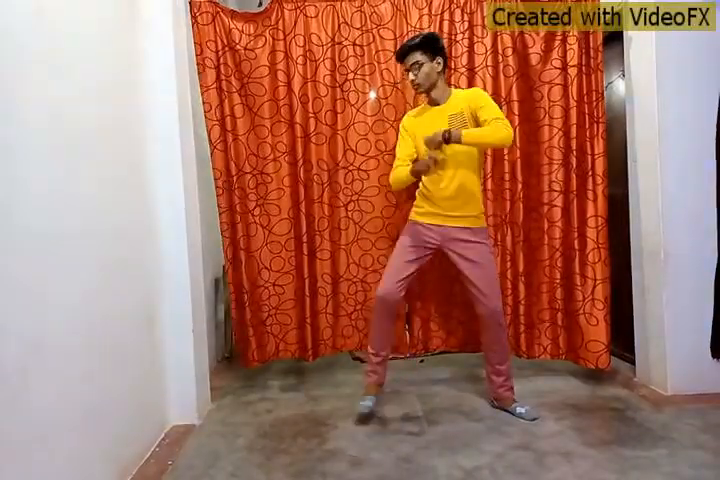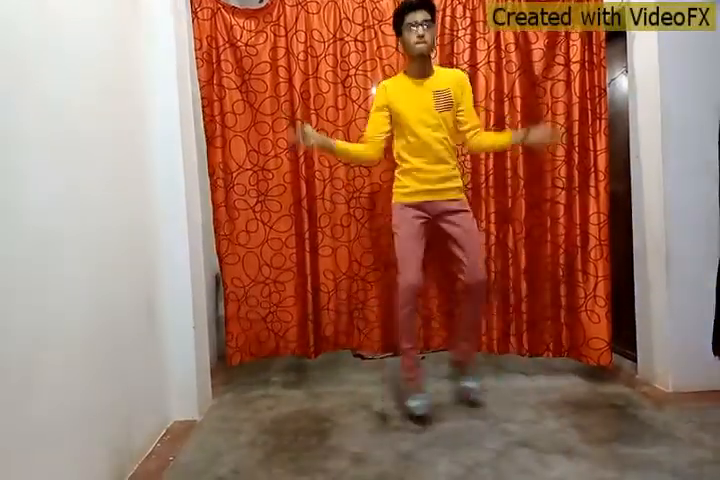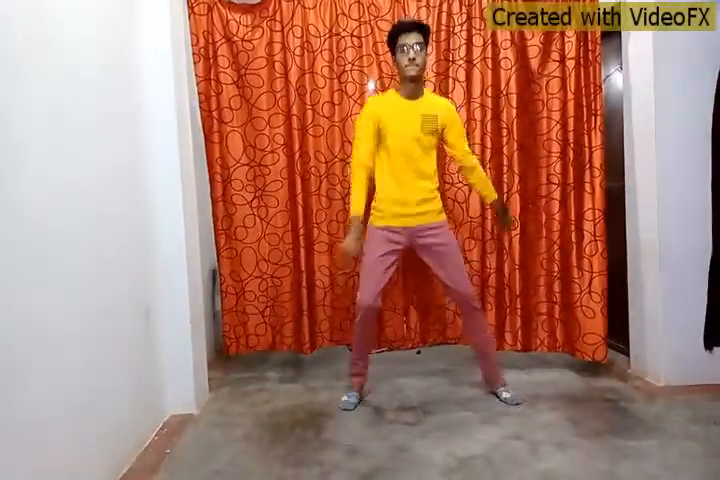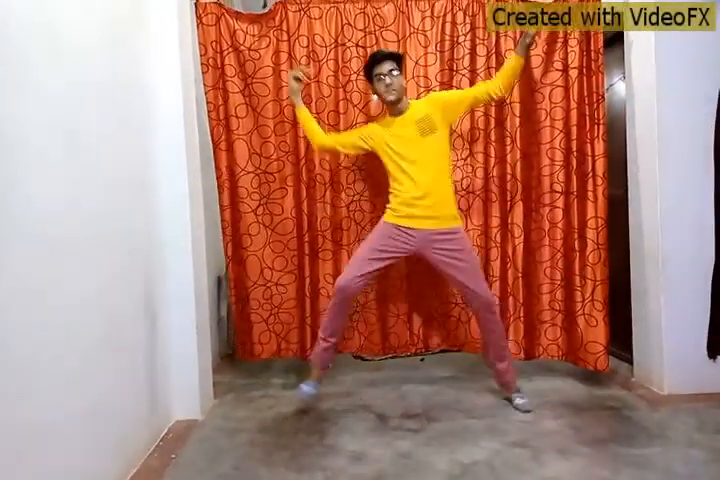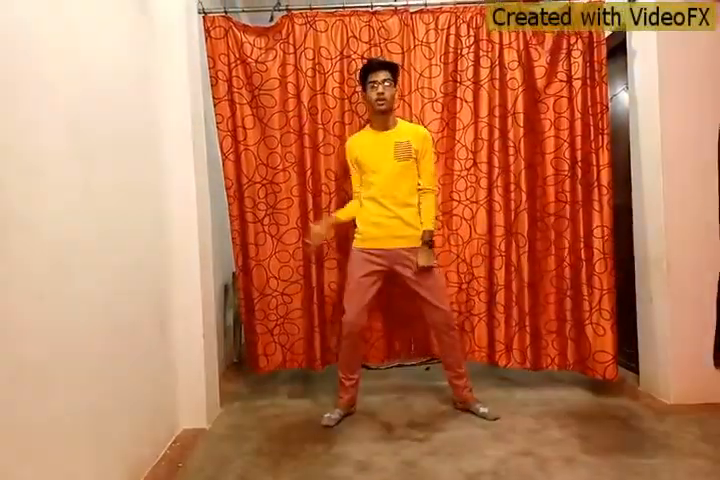
dt=0.5s
person 1, frame 1
left shoulder: (474, 99)
right shoulder: (411, 121)
left elbow: (504, 135)
right elbow: (397, 180)
left wrist: (447, 135)
right wrist: (418, 163)
left hip: (469, 226)
right hip: (422, 223)
left knee: (491, 309)
right knee: (386, 295)
left ankle: (502, 394)
right ankle: (373, 387)
person 1, frame 2
left shoulder: (458, 81)
right shoulder: (389, 92)
left elbow: (475, 139)
right elbow: (371, 152)
left wrist: (522, 137)
right wrist: (326, 144)
left hip: (455, 198)
right hip: (409, 200)
left knee: (476, 279)
right knee: (409, 284)
left ankle: (464, 364)
right ankle: (412, 382)
person 1, frame 3
left shoulder: (443, 109)
right shoulder: (375, 108)
left elbow: (465, 161)
right elbow: (360, 170)
left wrist: (497, 203)
right wrist: (354, 228)
left hip: (431, 223)
right hip: (385, 224)
left knee: (467, 296)
right knee: (366, 303)
left ankle: (494, 378)
right ankle: (357, 383)
person 1, frame 4
left shoulder: (439, 105)
right shoulder: (373, 132)
left elbow: (494, 90)
right elbow: (322, 142)
left wrist: (520, 52)
right wrist: (297, 98)
left hip: (444, 229)
right hip: (396, 226)
left knee: (485, 302)
right knee: (345, 287)
left ankle: (507, 381)
right ankle: (318, 369)
person 1, frame 5
left shoulder: (419, 136)
right shoulder: (355, 144)
left elbow: (427, 192)
right elbow: (360, 200)
left wrist: (427, 243)
right wrist: (329, 222)
left hip: (412, 246)
right hip: (367, 248)
left knee: (443, 319)
right knee: (352, 323)
left ankle: (463, 395)
right ankle: (345, 399)
